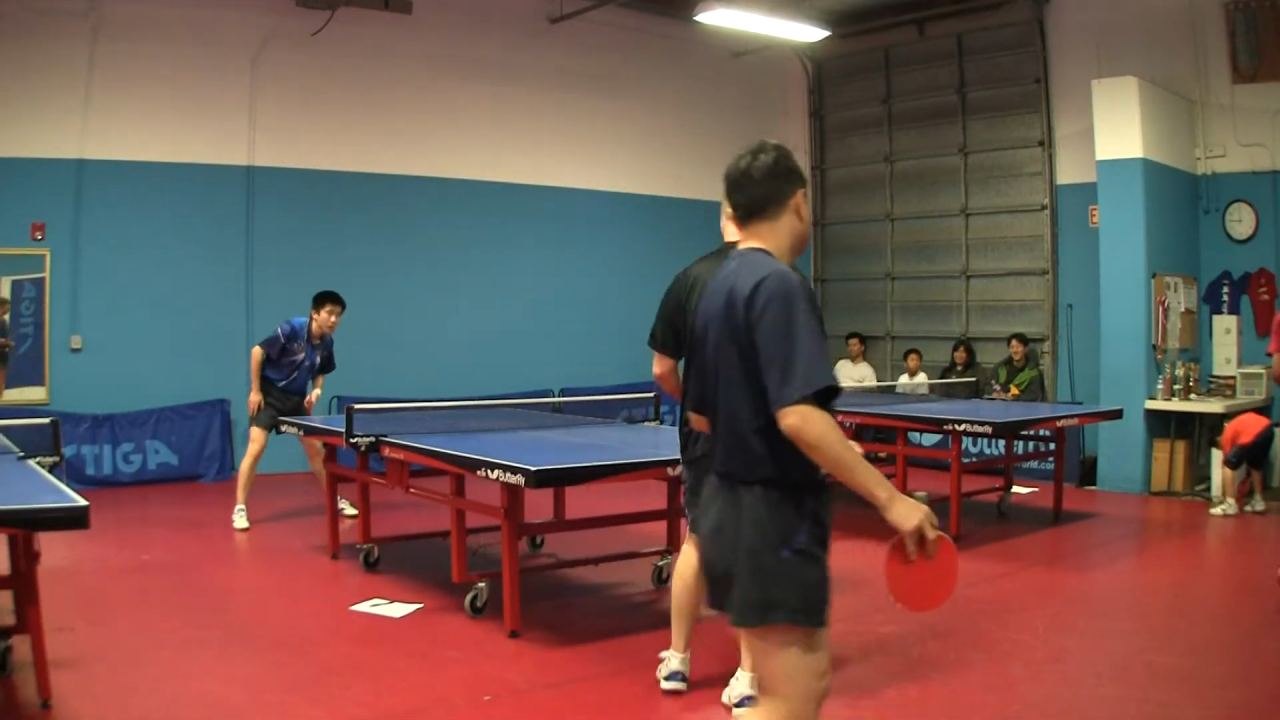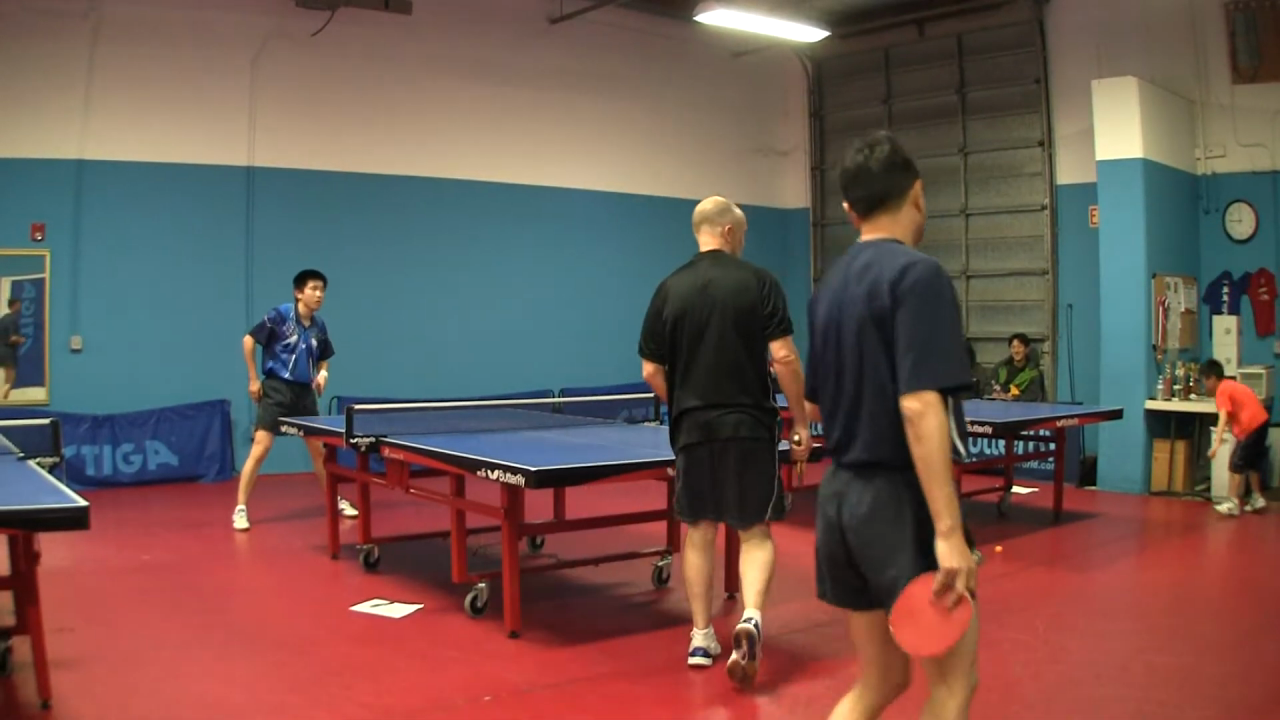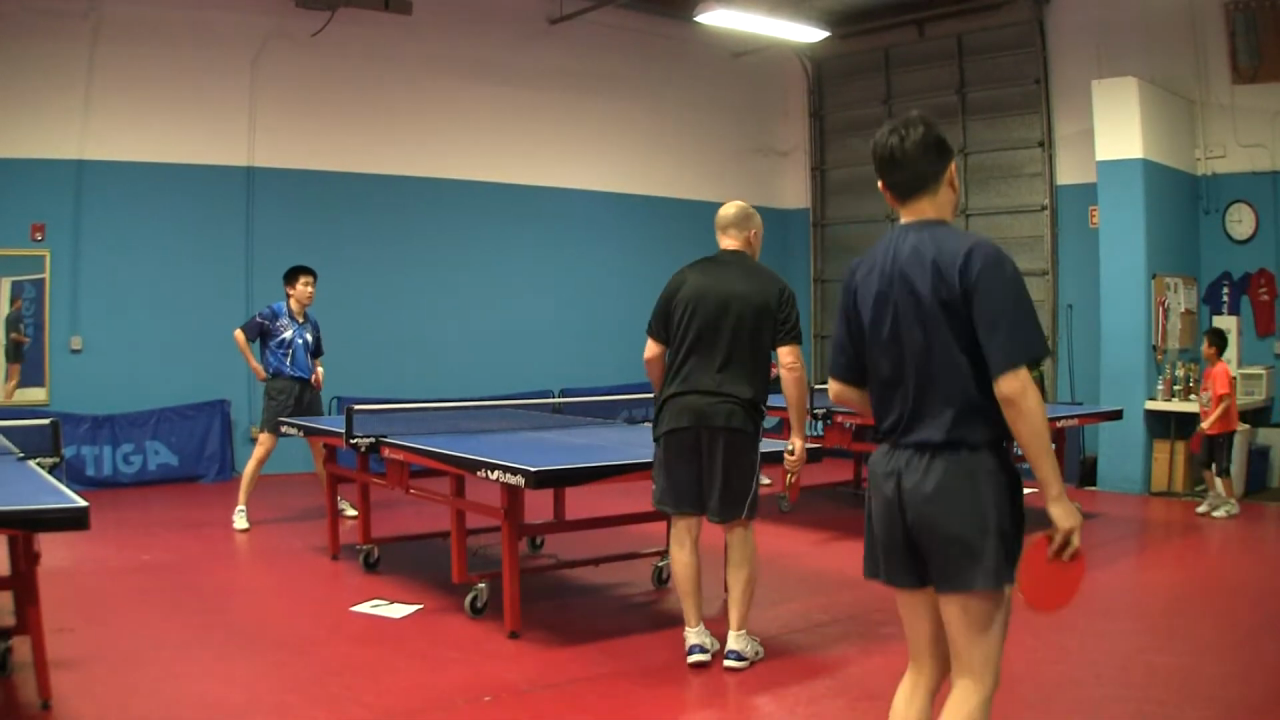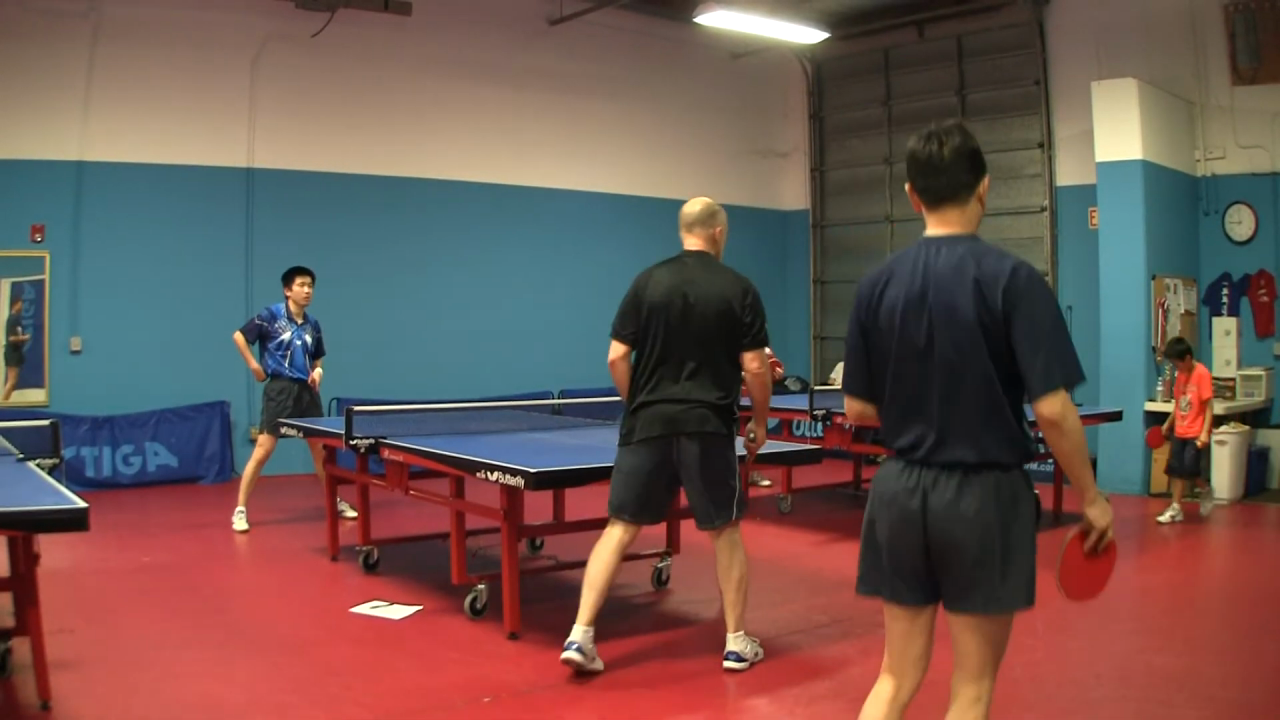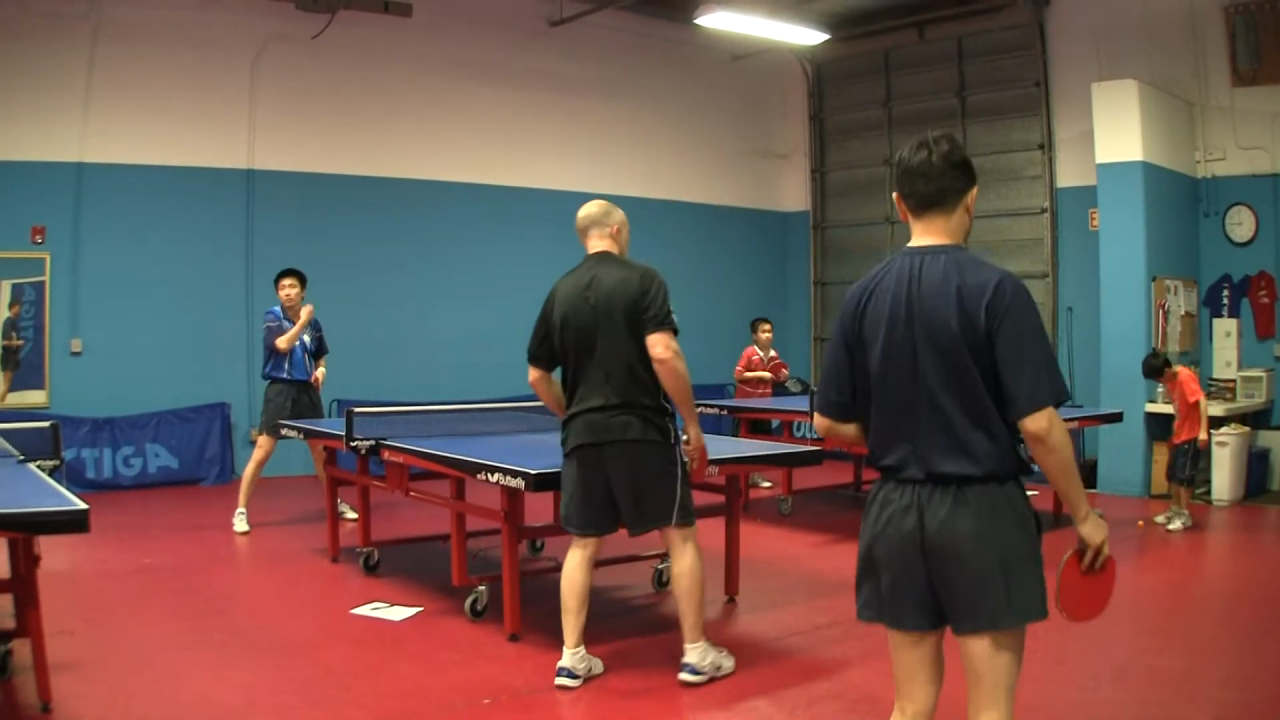
dt=0.4s
person 1, frame 1
left shoulder: (718, 288)
right shoulder: (777, 286)
left elbow: (701, 414)
right elbow: (798, 418)
right wrist: (891, 499)
left hip: (733, 505)
right hip: (771, 517)
person 1, frame 2
left shoulder: (831, 285)
right shoulder: (918, 275)
right elbow: (921, 408)
right wrist: (949, 531)
left hip: (843, 496)
right hip: (899, 503)
person 1, frame 3
left shoulder: (862, 271)
right shoulder: (978, 259)
left elbow: (844, 390)
right elbow: (1013, 388)
right wrist: (1056, 495)
left hip: (893, 477)
right hip: (965, 477)
left knee: (926, 666)
person 1, frame 4
left shoulder: (877, 284)
right shoulder: (1014, 279)
left elbow: (857, 406)
right elbow: (1051, 409)
right wrist: (1090, 497)
left hip: (902, 492)
right hip: (986, 497)
person 1, frame 5
left shoulder: (862, 296)
right shoulder: (998, 290)
left elbow: (829, 421)
right elbow: (1039, 424)
right wrist: (1083, 514)
left hip: (897, 512)
right hip: (982, 512)
person 2, frame 1
left shoulder: (688, 279)
left elbow: (662, 370)
left hip: (707, 436)
left knee: (698, 543)
left ankle: (678, 659)
right ankle: (747, 678)
person 2, frame 2
left shoulder: (669, 289)
right shoulder: (759, 282)
left elbow: (652, 372)
right elbow: (784, 358)
right wrist: (803, 421)
left hip: (692, 427)
right hip: (749, 424)
left knee: (699, 531)
right knee: (755, 531)
left ankle: (701, 637)
right ankle: (750, 618)
person 2, frame 3
left shoulder: (684, 279)
right shoulder: (773, 287)
left elbow: (652, 355)
right elbow: (790, 365)
right wrist: (797, 434)
left hip: (679, 415)
right hip: (736, 419)
left knee: (683, 526)
right knee: (737, 528)
left ankle: (695, 635)
right ankle: (738, 640)
person 2, frame 4
left shoulder: (648, 281)
right shoulder: (738, 288)
left elbow: (617, 357)
right elbow: (755, 368)
right wrist: (760, 421)
left hip: (647, 424)
right hip: (708, 425)
left knee: (619, 529)
right knee: (725, 532)
left ankle: (580, 636)
right ankle: (737, 641)
person 2, frame 5
left shoulder: (560, 292)
right shoulder: (642, 279)
left elbow: (538, 377)
right elbow: (663, 354)
right wrist: (691, 423)
left hip: (584, 435)
right hip: (642, 431)
left knee: (583, 544)
right knee: (680, 535)
left ankle: (572, 657)
right ankle: (695, 650)
person 3, frame 1
left shoulder: (327, 342)
right shoulder: (292, 329)
right elbow: (257, 351)
left wrist: (316, 391)
right wrist: (255, 390)
left hip: (297, 398)
right hip: (269, 393)
left knee: (316, 449)
right knee: (256, 448)
left ankle: (335, 500)
right ankle: (240, 509)
person 3, frame 2
left shoulder: (319, 326)
right shoulder: (279, 315)
left elbow: (323, 359)
right elbow: (248, 340)
left wrist: (322, 373)
right wrist: (253, 379)
left hip: (304, 393)
right hip: (276, 390)
left knee: (319, 449)
right knee: (260, 449)
left ankle: (335, 501)
right ankle: (240, 509)
person 3, frame 3
left shoulder: (312, 323)
right shoulder: (272, 313)
right elbow: (240, 334)
left wrist: (319, 370)
right wrist: (255, 366)
left hip: (308, 390)
right hip: (281, 388)
left knee: (321, 448)
right knee: (263, 450)
left ankle: (335, 501)
right ankle: (241, 509)
person 3, frame 4
left shoulder: (313, 324)
right shoulder: (271, 315)
right elbow: (239, 336)
left wrist: (317, 371)
right wrist: (254, 364)
left hip: (307, 391)
right hip: (280, 389)
left knee: (321, 449)
right knee: (262, 451)
left ankle: (335, 502)
right ankle: (240, 511)
person 3, frame 5
left shoulder: (313, 323)
right shoulder: (272, 317)
right elbow: (282, 345)
left wrist: (321, 370)
right wrist: (302, 319)
left hip: (308, 391)
right hip: (281, 391)
left knee: (321, 451)
right knee: (261, 453)
left ankle: (336, 503)
right ankle: (241, 512)
